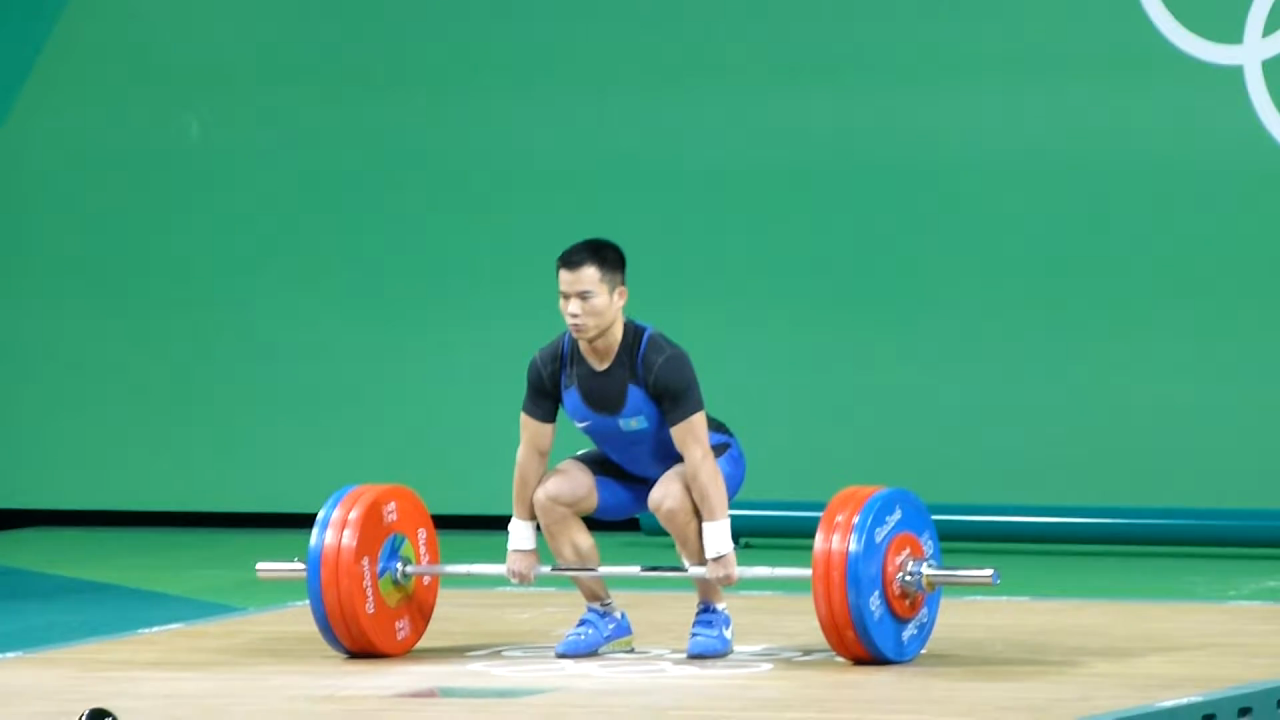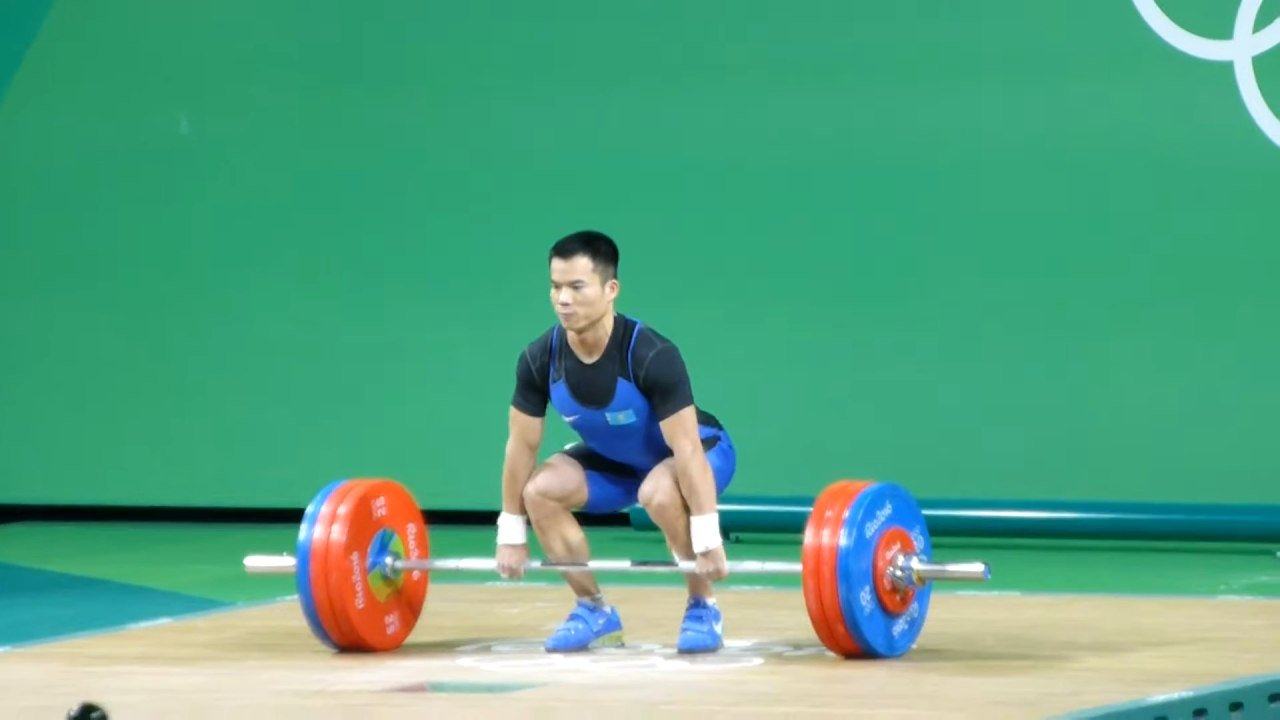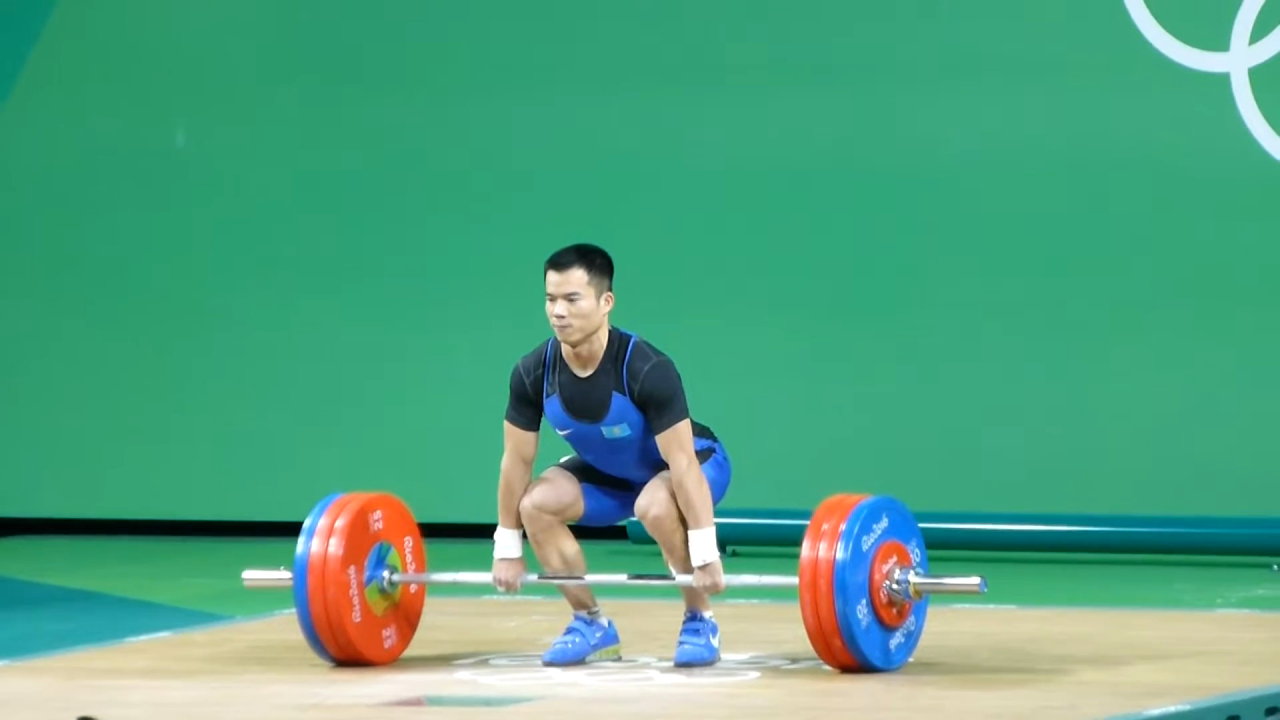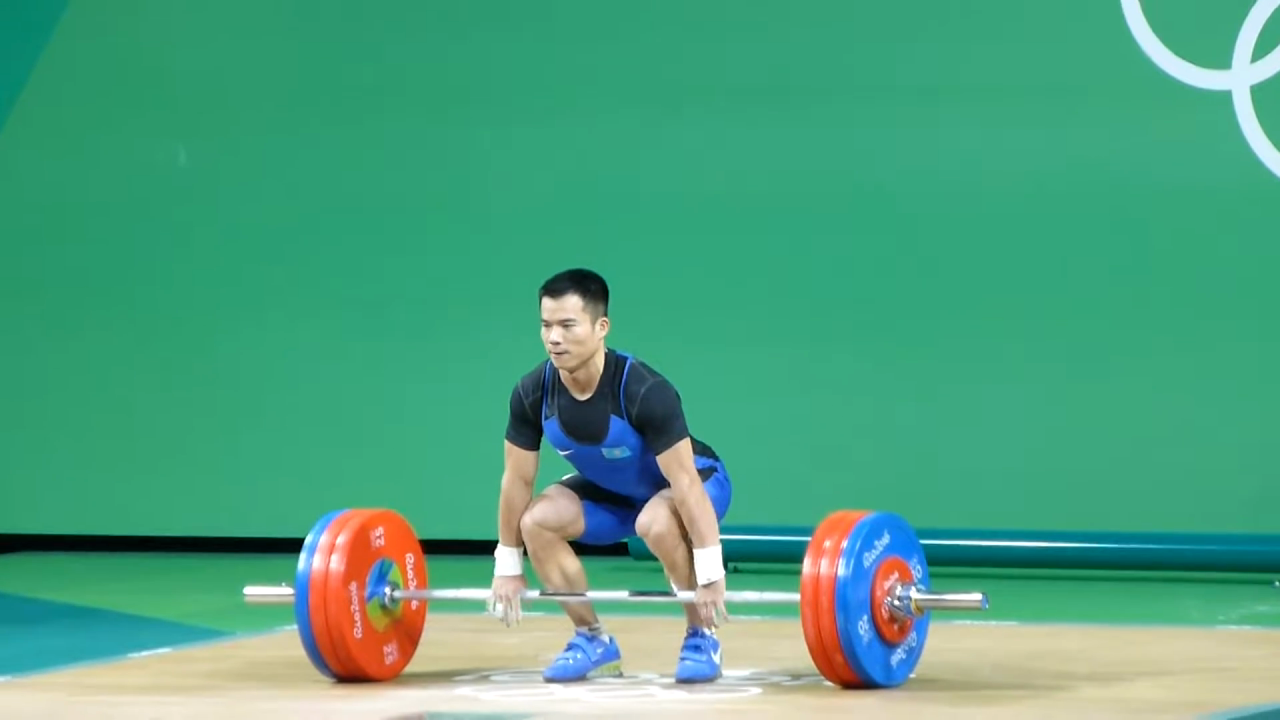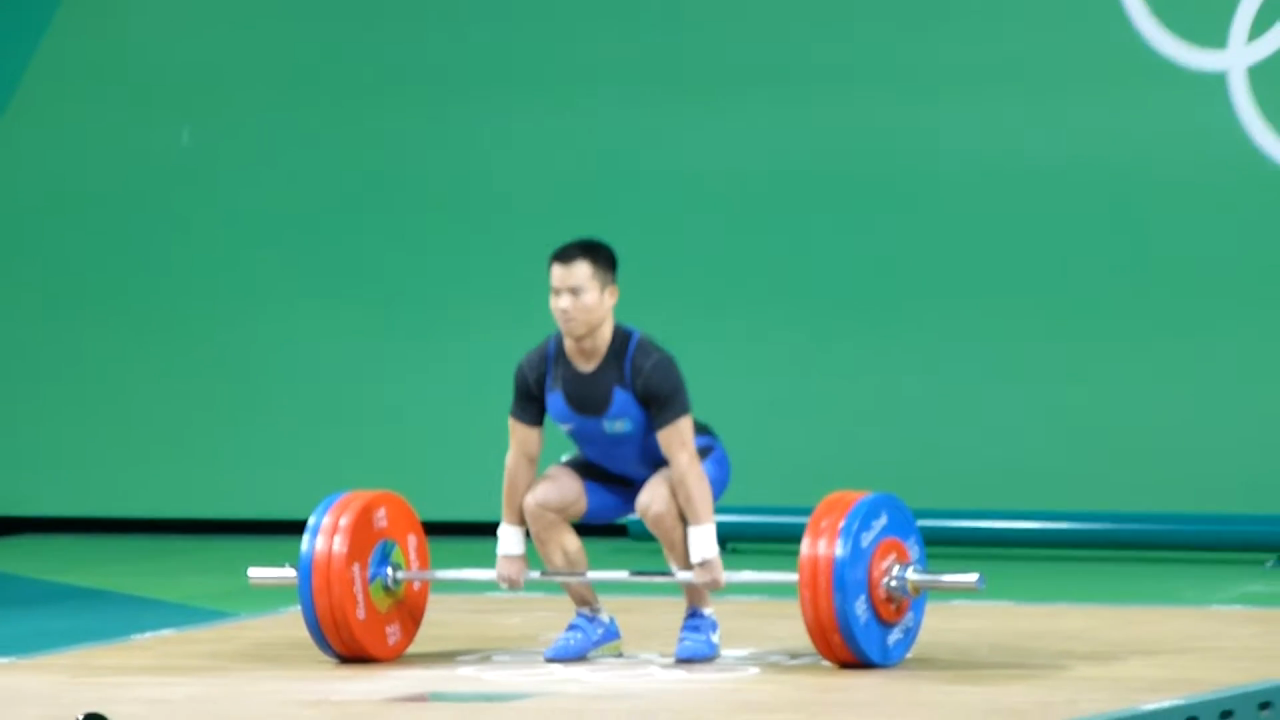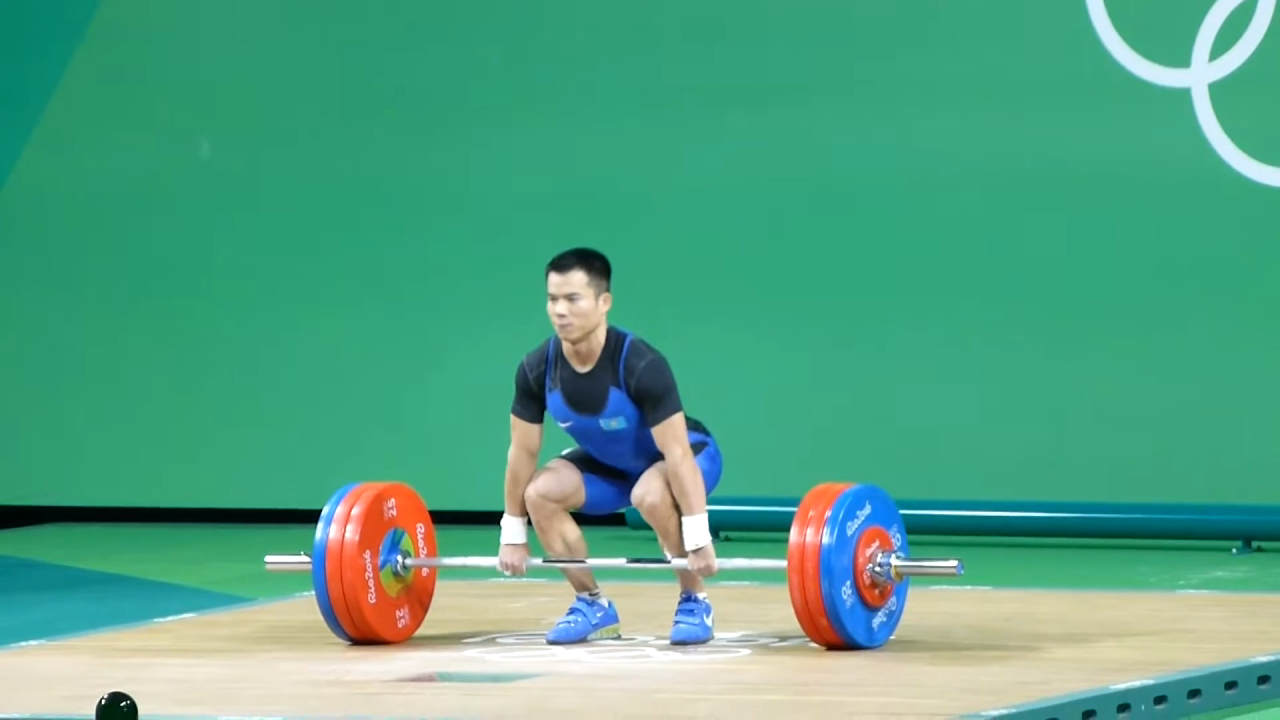
dt=0.3s
person 1, frame 1
left shoulder: (660, 360)
right shoulder: (550, 364)
left elbow: (697, 455)
right elbow: (532, 451)
left wrist: (719, 545)
right wrist: (521, 539)
left hip: (710, 455)
right hip: (627, 464)
left knee: (669, 498)
right knee: (550, 495)
left ankle: (713, 613)
right ankle: (605, 614)
person 1, frame 2
left shoulder: (651, 355)
right shoulder: (539, 358)
left elbow: (686, 449)
right elbow: (521, 445)
left wrist: (708, 539)
right wrist: (511, 534)
left hip: (700, 448)
right hip: (614, 457)
left knee: (659, 493)
right knee: (540, 489)
left ankle: (703, 609)
right ankle: (594, 609)
person 1, frame 3
left shoulder: (646, 368)
right shoulder: (533, 371)
left elbow: (682, 463)
right elbow: (516, 460)
left wrist: (705, 553)
right wrist: (508, 548)
left hip: (694, 460)
right hip: (610, 470)
left knee: (655, 506)
right knee: (536, 503)
left ankle: (700, 622)
right ankle: (591, 622)
person 1, frame 4
left shoulder: (643, 390)
right shoulder: (532, 392)
left elbow: (684, 482)
right elbow: (516, 480)
left wrist: (711, 574)
right wrist: (507, 567)
left hip: (697, 479)
right hip: (612, 489)
left knee: (657, 523)
right knee: (537, 520)
left ankle: (702, 639)
right ankle: (594, 639)
person 1, frame 5
left shoulder: (648, 364)
right shoulder: (537, 368)
left elbow: (683, 460)
right elbow: (521, 457)
left wrist: (705, 551)
right wrist: (510, 545)
left hip: (692, 459)
right hip: (612, 469)
left knee: (656, 503)
right knee: (539, 501)
left ankle: (701, 618)
right ankle: (593, 619)
person 1, frame 6
left shoulder: (640, 365)
right shoulder: (536, 368)
left elbow: (677, 454)
right elbow: (522, 452)
left wrist: (698, 539)
right wrist: (513, 534)
left hip: (688, 453)
right hip: (609, 462)
left knee: (650, 494)
right knee: (540, 491)
left ankle: (694, 603)
right ankle: (593, 604)
